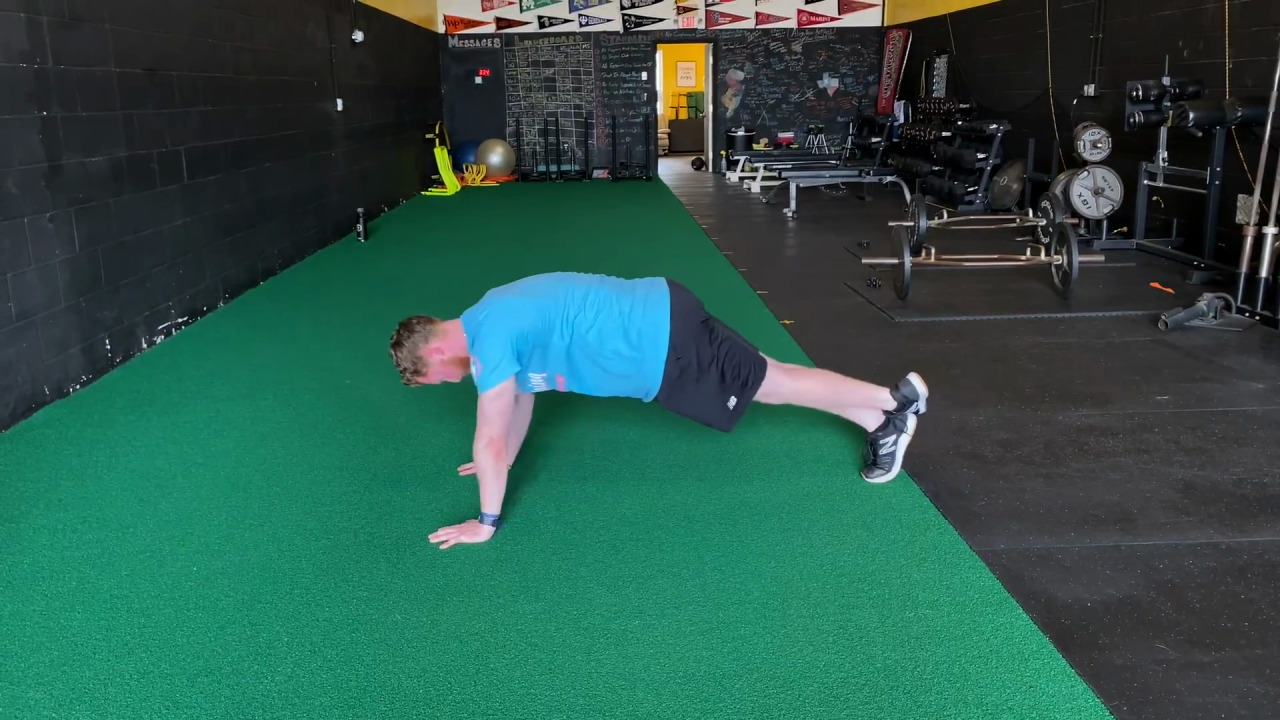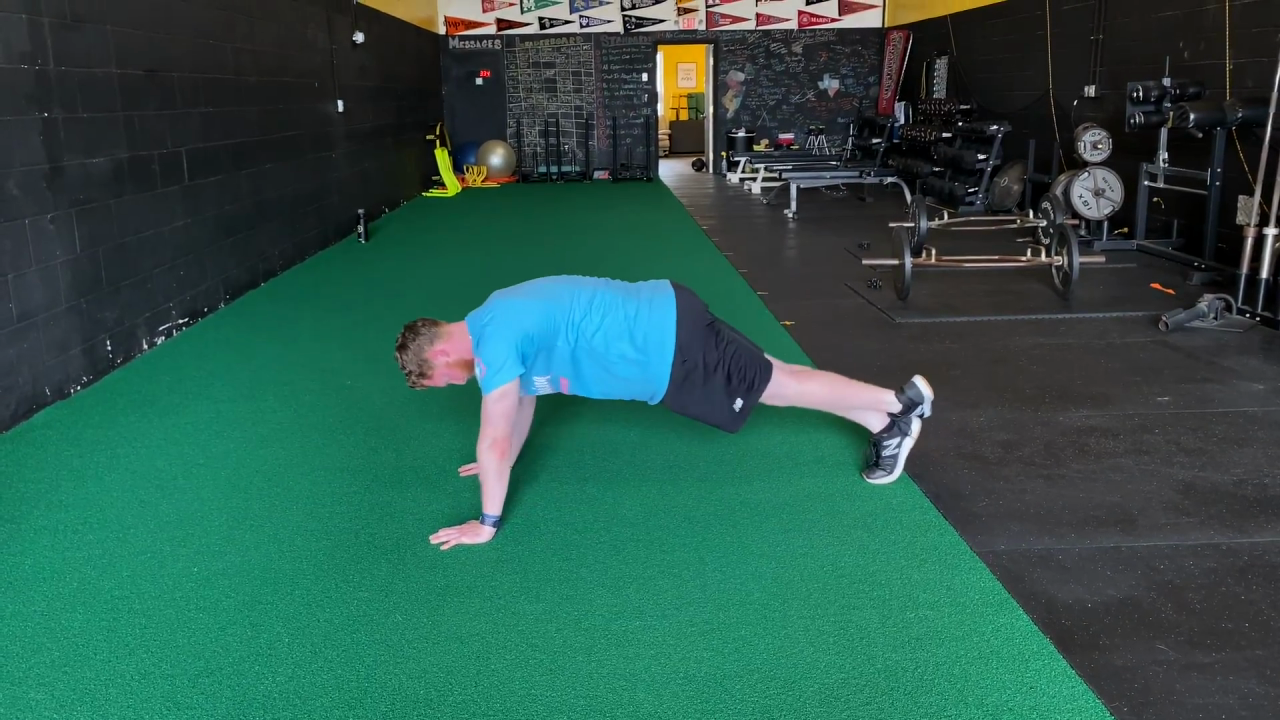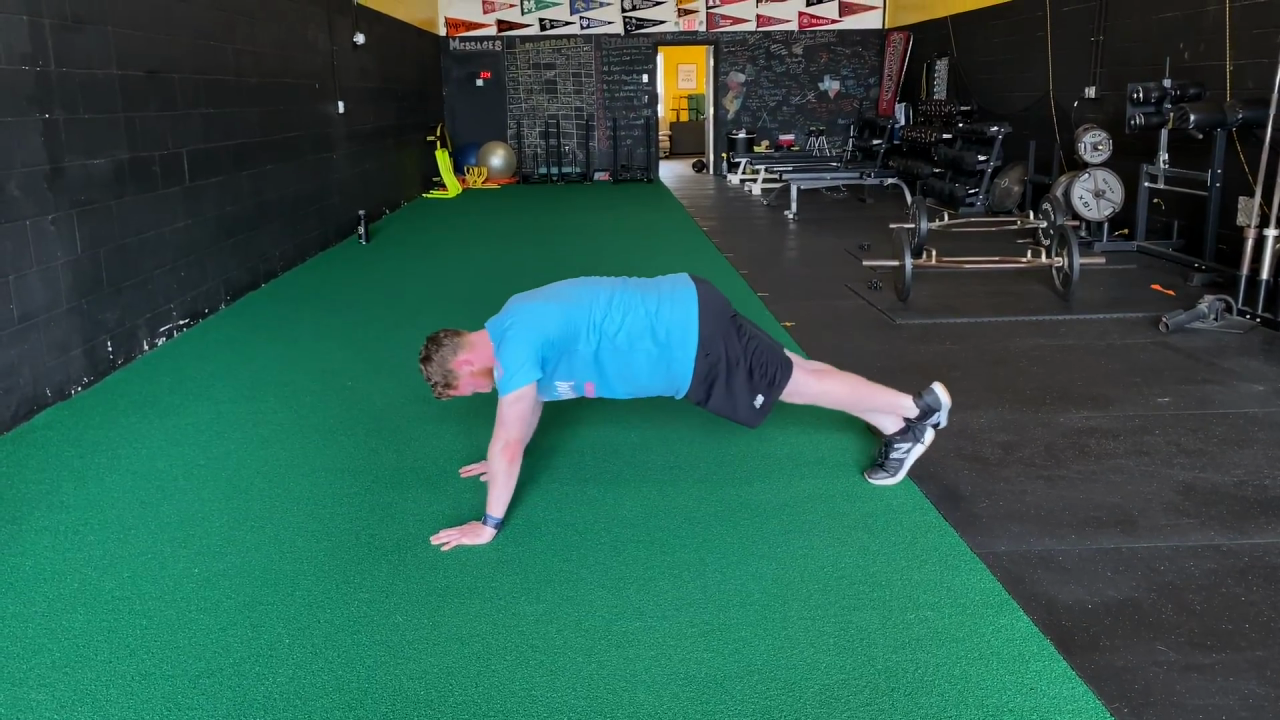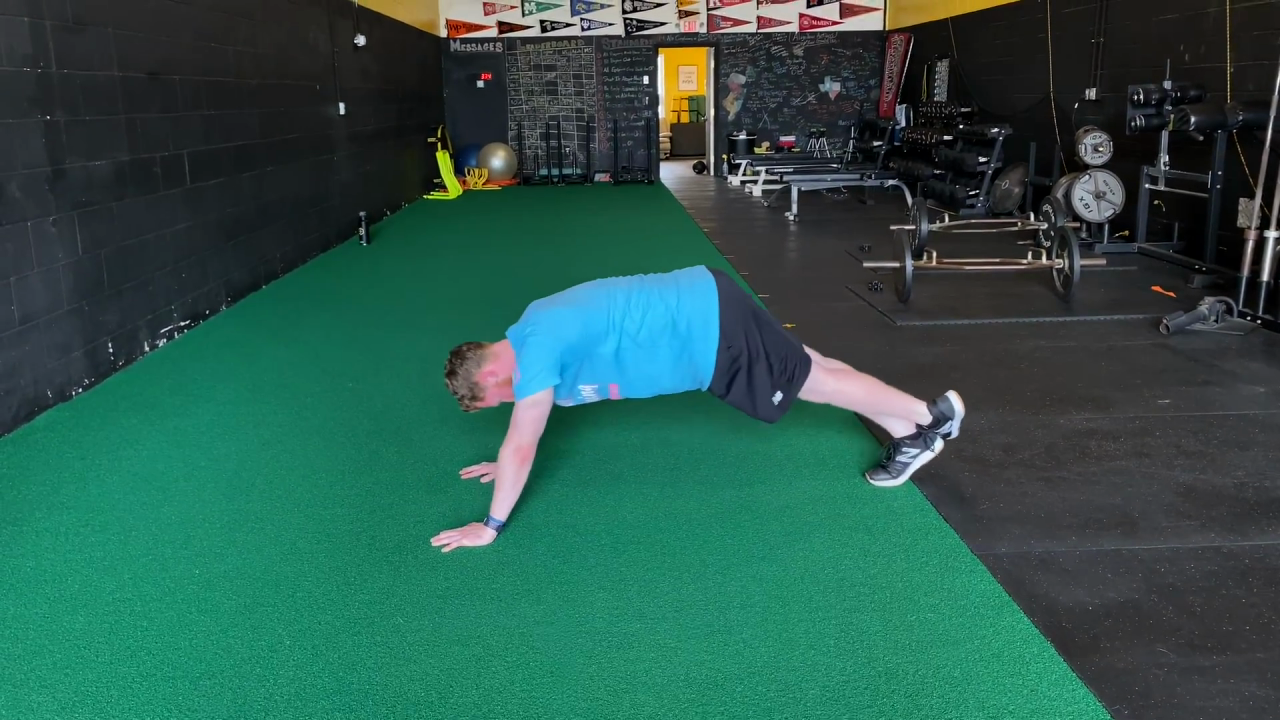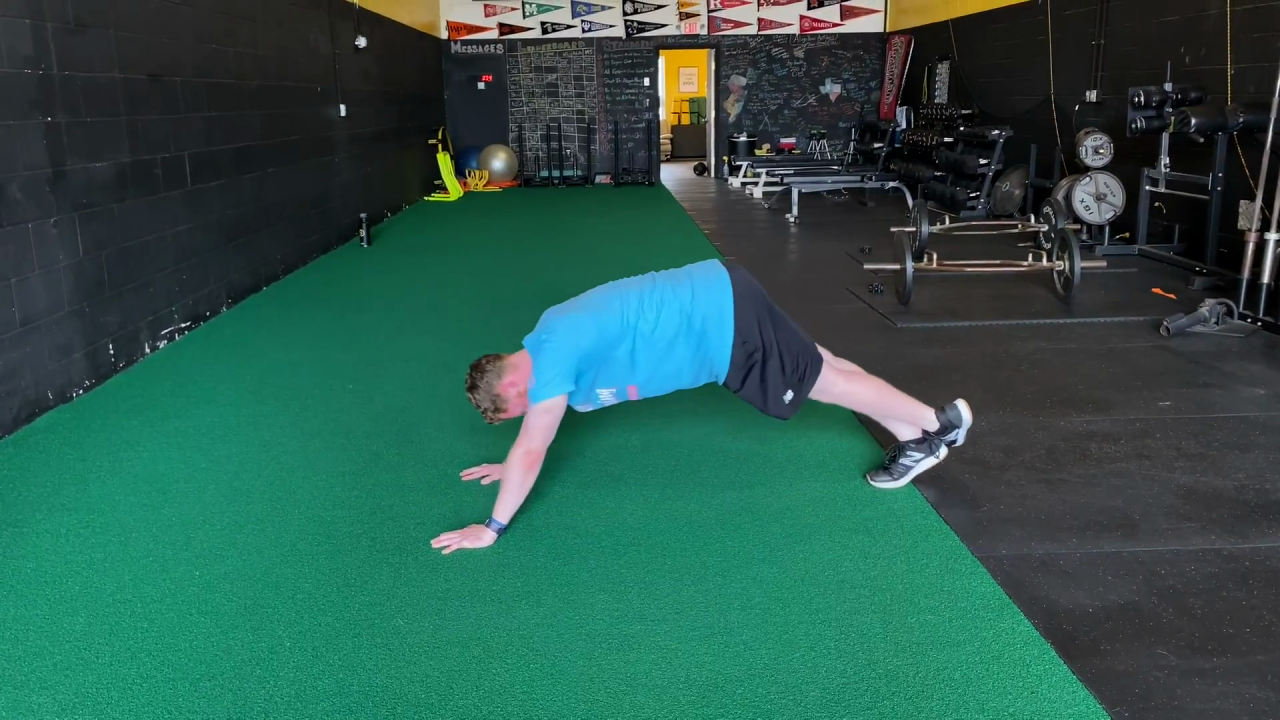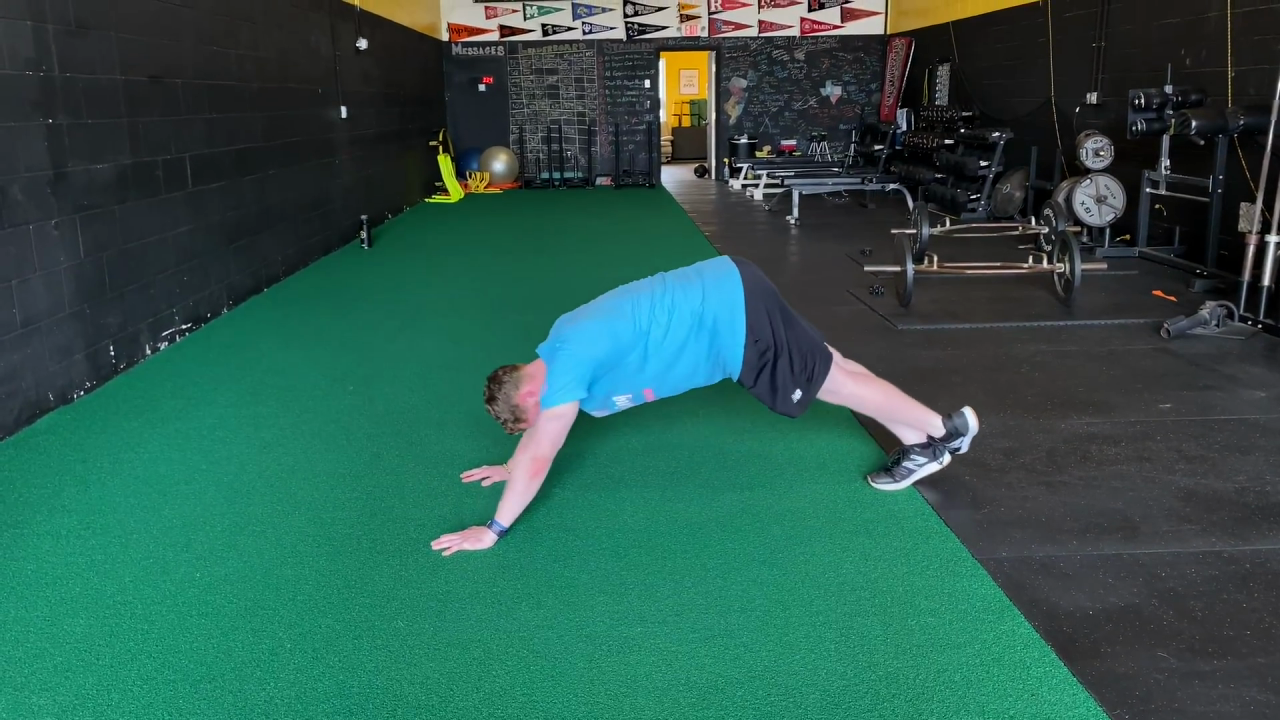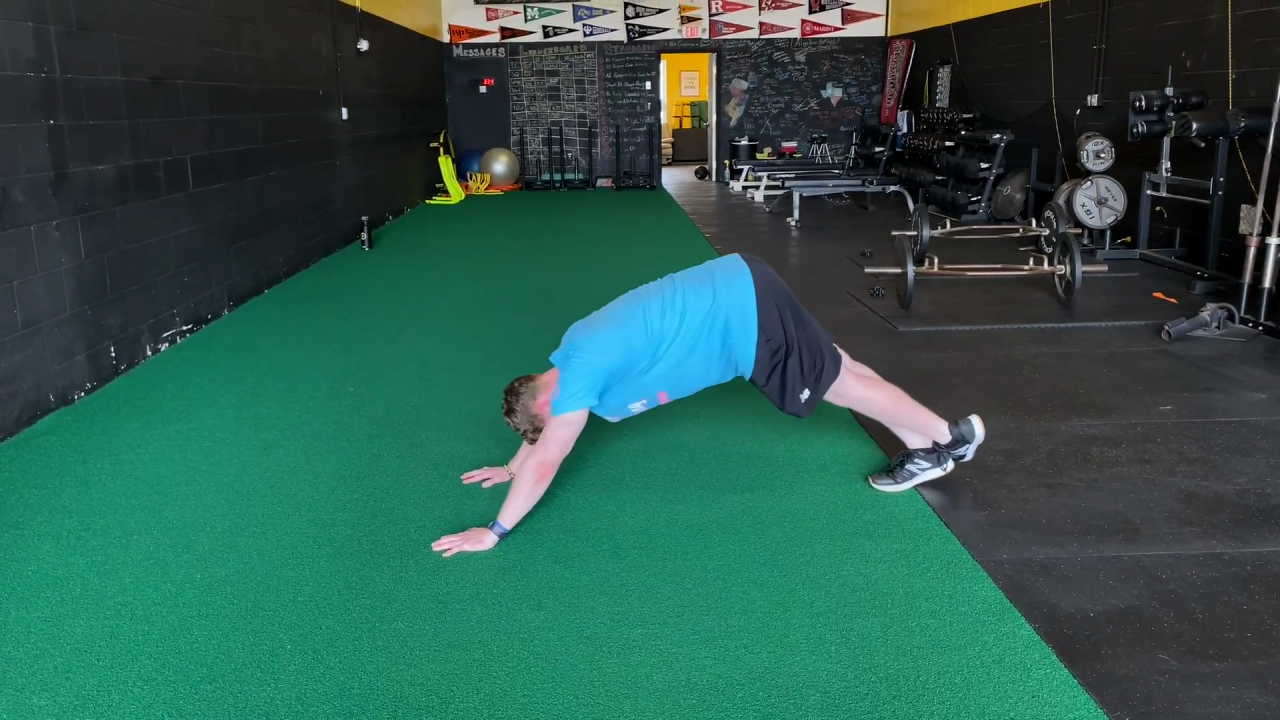
dt=0.2s
person 1, frame 1
left shoulder: (488, 337)
right shoulder: (496, 320)
left elbow: (490, 436)
right elbow: (521, 397)
left wrist: (487, 521)
right wrist: (501, 463)
left hip: (662, 344)
right hip: (658, 319)
left knee: (769, 385)
right knee: (767, 376)
left ankle: (895, 401)
right ankle: (881, 425)
person 1, frame 2
left shoulder: (493, 339)
right shoulder: (499, 321)
left elbow: (494, 438)
right elbow: (523, 399)
left wrist: (487, 522)
right wrist: (501, 465)
left hip: (668, 349)
right hip: (664, 322)
left knee: (775, 387)
right knee: (770, 377)
left ankle: (900, 403)
right ankle: (886, 426)
person 1, frame 3
left shoulder: (513, 345)
right shoulder: (518, 326)
left elbow: (507, 440)
right elbow: (535, 400)
left wrist: (488, 524)
right wrist: (502, 464)
left hip: (688, 342)
right hip: (683, 315)
left knee: (794, 384)
right knee: (789, 371)
left ankle: (917, 409)
right ankle: (899, 429)
person 1, frame 4
left shoulder: (534, 351)
right shoulder: (536, 334)
left elbow: (521, 443)
right elbow: (537, 420)
left wrist: (491, 526)
right wrist: (505, 464)
left hip: (708, 331)
right hip: (702, 307)
left knee: (813, 382)
right knee: (806, 368)
left ankle: (930, 417)
right ankle: (910, 431)
person 1, frame 5
left shoulder: (552, 358)
right shoulder: (551, 342)
left elbow: (531, 451)
left wrist: (492, 527)
right wrist: (508, 466)
left hip: (721, 324)
right hip: (716, 298)
left knee: (821, 380)
right knee: (815, 365)
left ankle: (937, 424)
right ankle: (915, 436)
person 1, frame 6
left shoulder: (568, 366)
right shoulder: (560, 352)
left elbow: (540, 455)
right elbow: (542, 424)
left wrist: (493, 529)
right wrist: (510, 467)
left hip: (734, 318)
right hip: (727, 294)
left knee: (830, 381)
right knee: (826, 366)
left ankle: (942, 430)
right ankle: (919, 442)
person 1, frame 7
left shoulder: (581, 374)
right shoulder: (575, 356)
left elbow: (546, 460)
right elbow: (546, 426)
left wrist: (494, 531)
right wrist: (511, 468)
left hip: (746, 315)
right hip: (739, 291)
left knee: (837, 383)
right knee: (834, 367)
left ankle: (949, 437)
right ankle: (923, 446)
